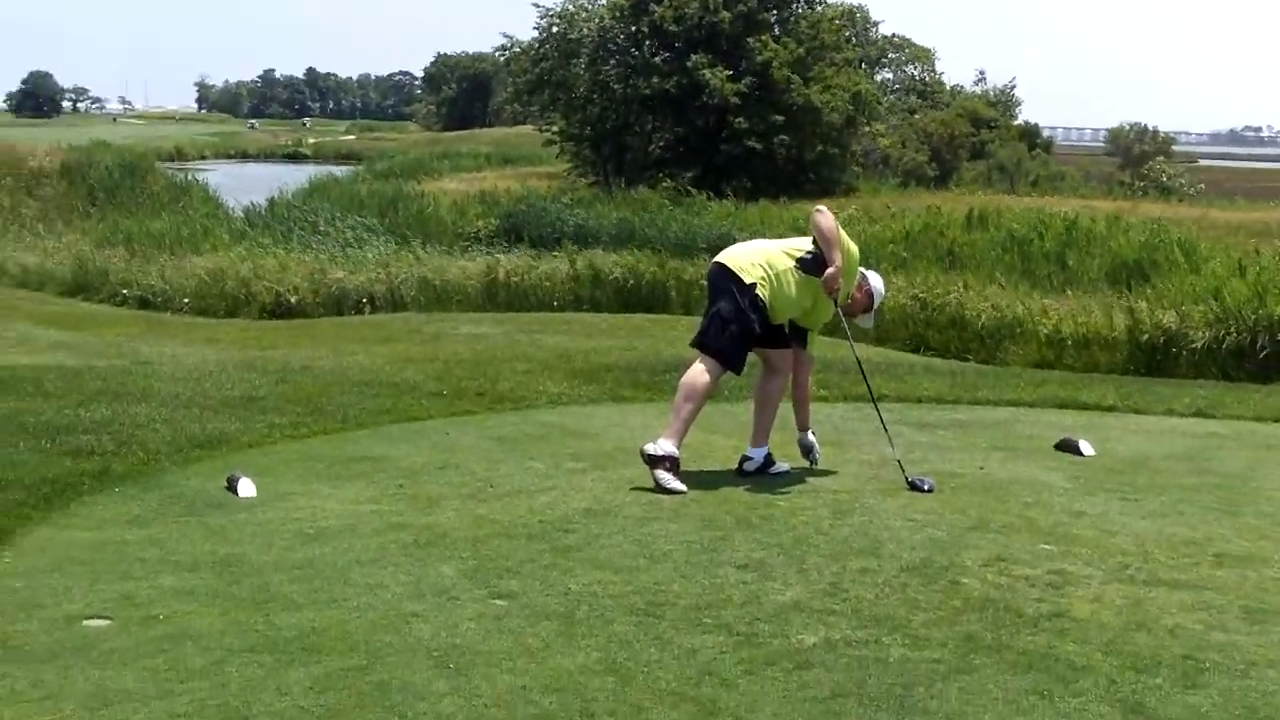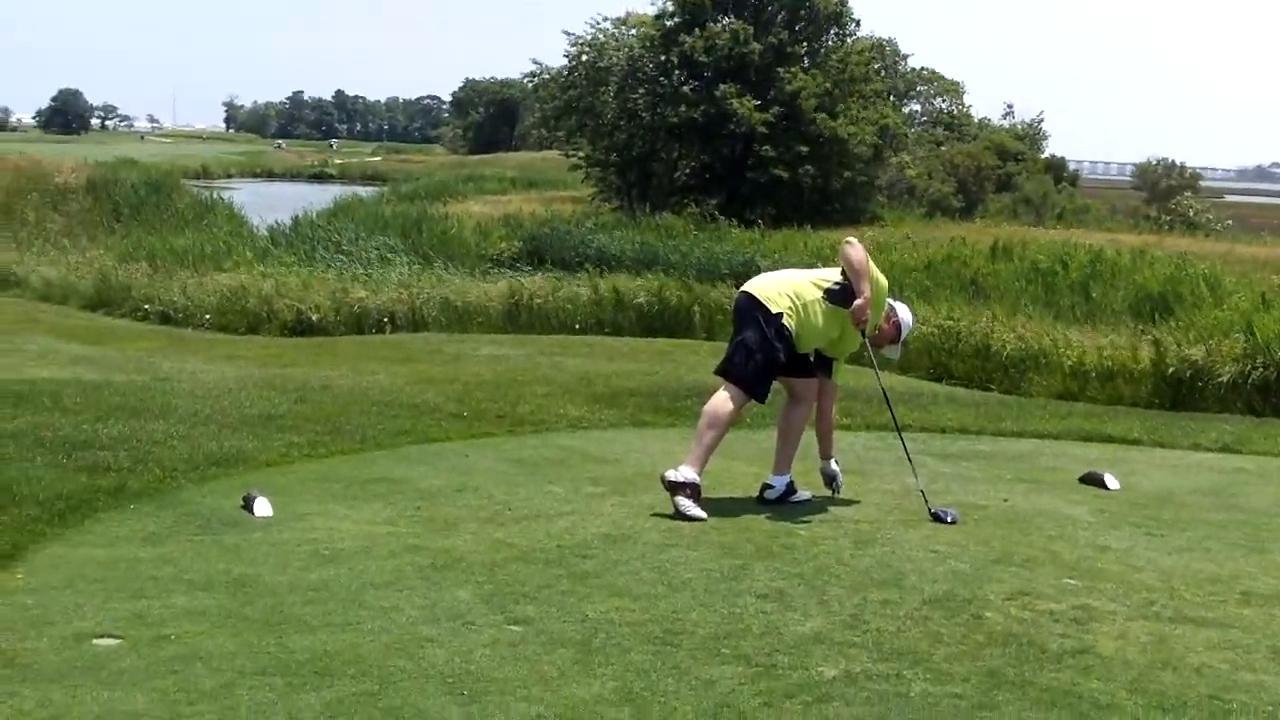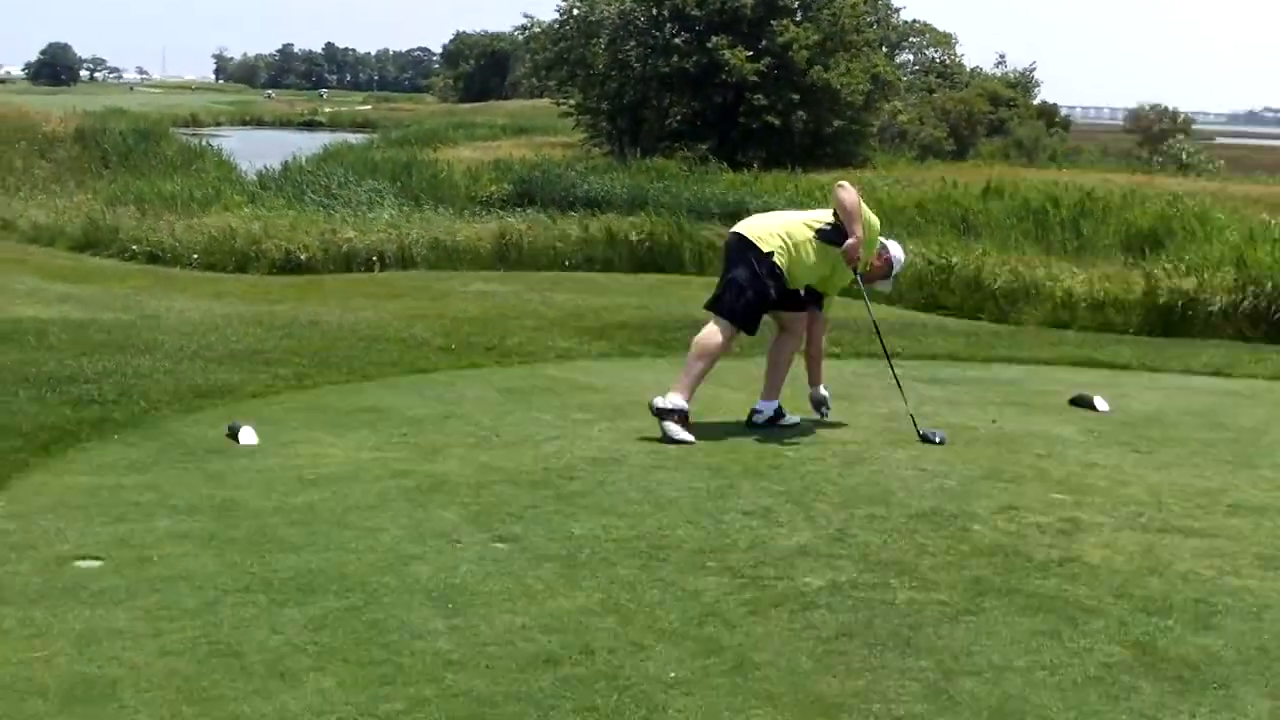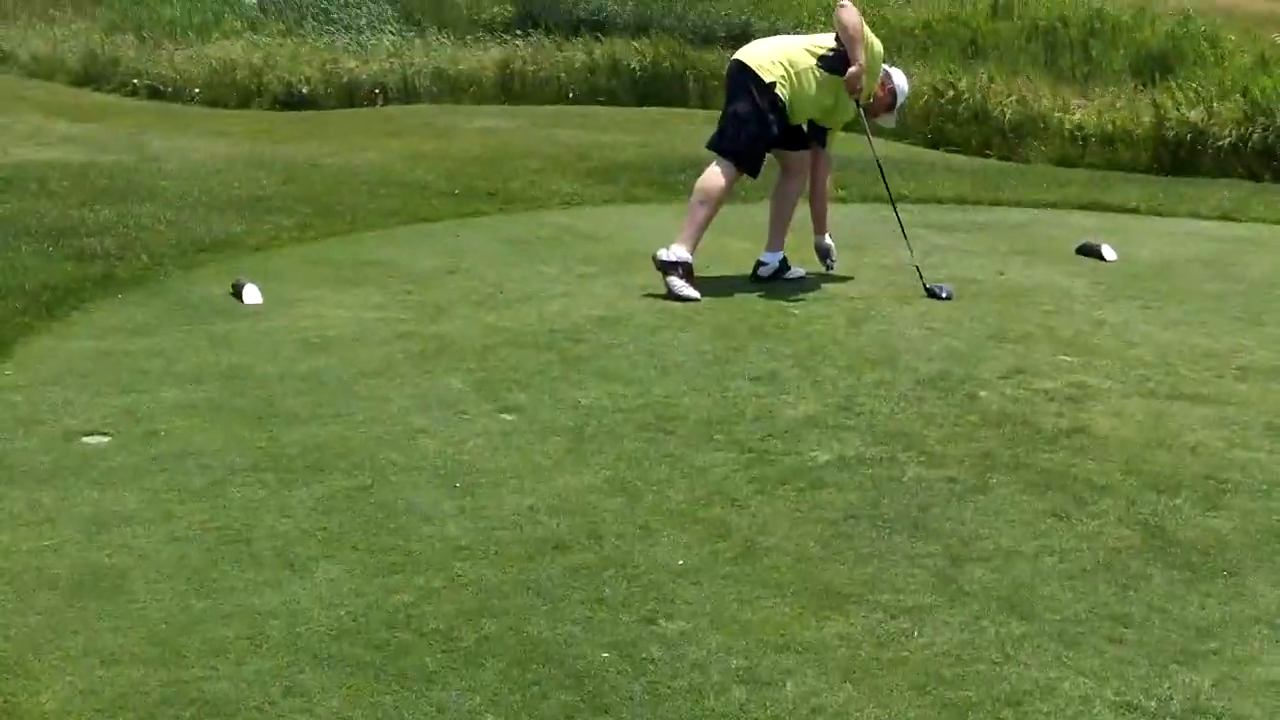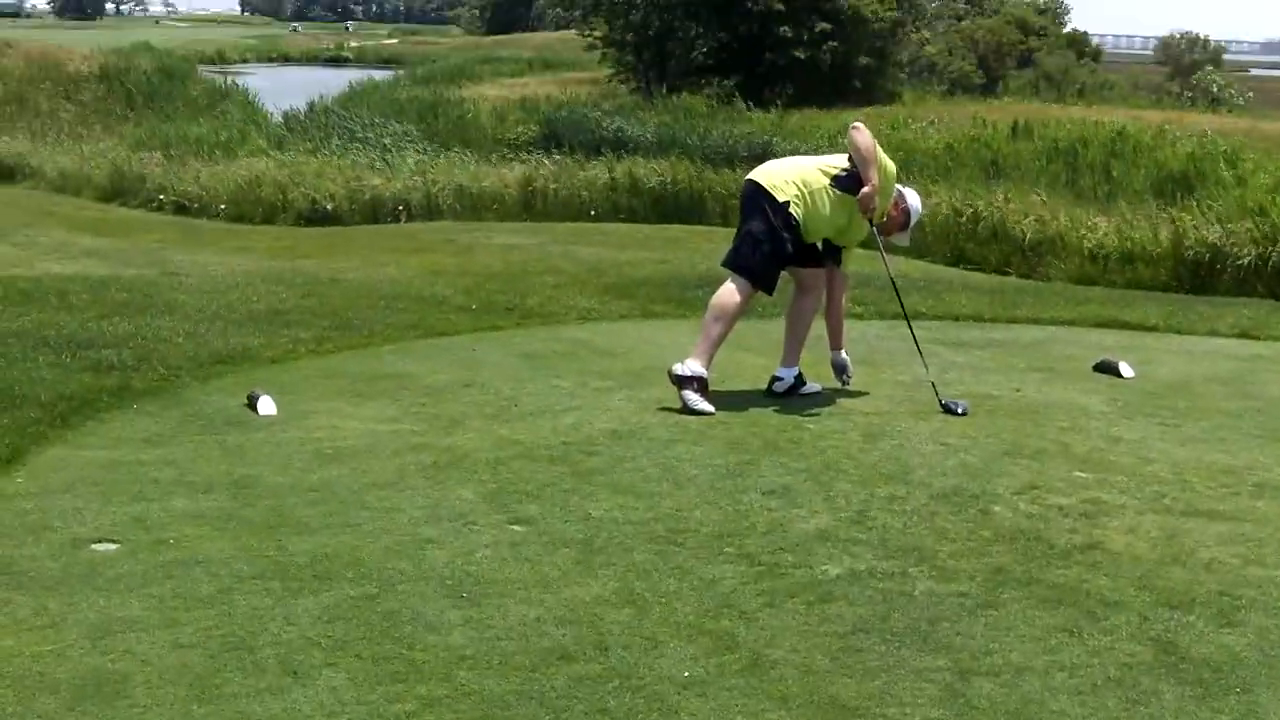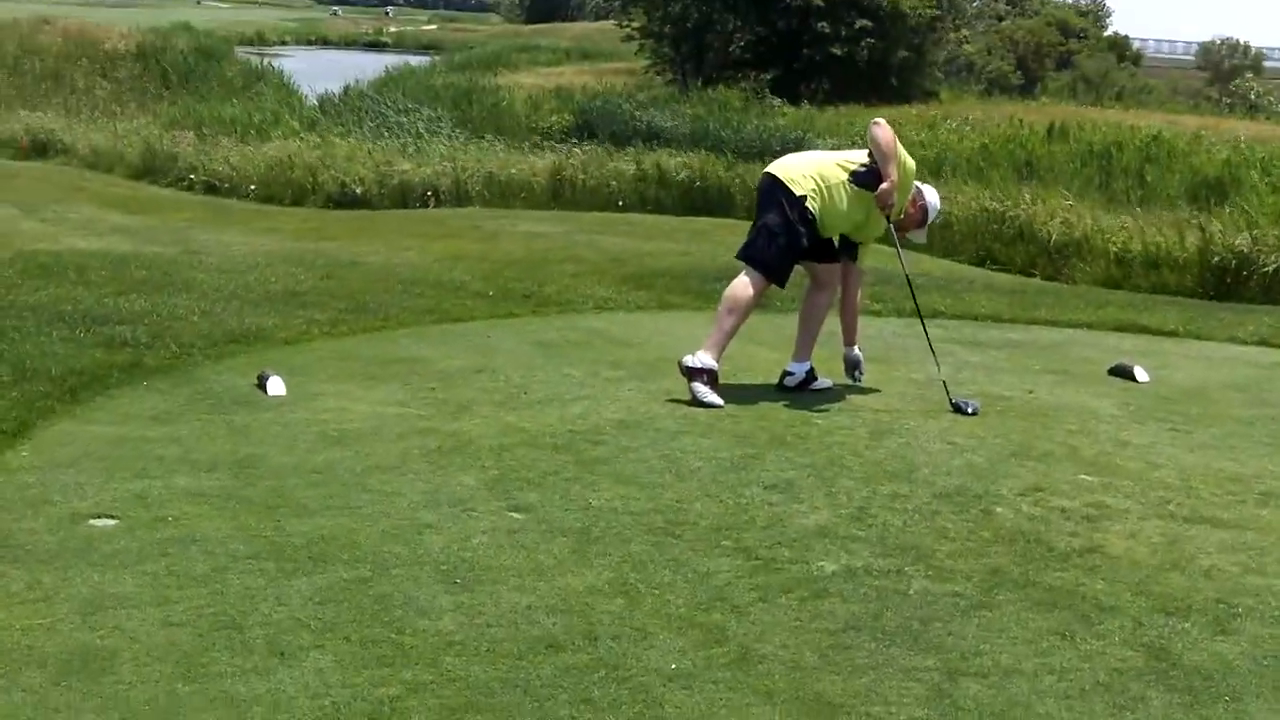
dt=0.2s
person 1, frame 1
left shoulder: (817, 310)
right shoulder: (849, 258)
left elbow: (800, 374)
right elbow: (819, 213)
left wrist: (804, 432)
right wrist: (834, 266)
right hip: (743, 275)
left knee: (781, 364)
right knee: (713, 364)
left ankle: (756, 456)
right ankle: (663, 451)
person 1, frame 2
left shoulder: (843, 341)
right shoulder: (878, 290)
left elbow: (824, 404)
right elbow: (850, 245)
left wrist: (827, 461)
right wrist: (863, 298)
right hip: (769, 304)
left knee: (806, 392)
right knee: (737, 392)
left ankle: (778, 483)
right ankle: (685, 478)
person 1, frame 3
left shoulder: (833, 276)
right shoulder: (870, 229)
left elbow: (814, 336)
right elbow: (842, 188)
left wrist: (816, 388)
right wrist: (856, 236)
right hip: (760, 243)
left knee: (796, 324)
right knee: (727, 325)
left ankle: (767, 410)
right ankle: (674, 405)
person 1, frame 4
left shoulder: (838, 109)
right shoulder: (874, 57)
left elbow: (818, 176)
left wrist: (821, 236)
right wrist: (858, 64)
right hip: (762, 72)
left knee: (798, 165)
right knee: (730, 166)
left ankle: (771, 261)
right ankle: (677, 257)
person 1, frame 5
left shoulder: (852, 228)
right shoulder: (887, 176)
left elbow: (834, 293)
right elbow: (857, 129)
left wrist: (837, 351)
right wrist: (871, 185)
right hip: (776, 192)
left knee: (813, 283)
right knee: (745, 284)
left ankle: (787, 376)
right ankle: (692, 371)
person 1, frame 6
left shoulder: (868, 224)
right shoulder: (905, 173)
left elbow: (849, 290)
right elbow: (878, 125)
left wrist: (851, 348)
right wrist: (889, 181)
right hip: (793, 186)
left knee: (828, 279)
right knee: (758, 277)
left ankle: (798, 371)
right ankle: (703, 364)
